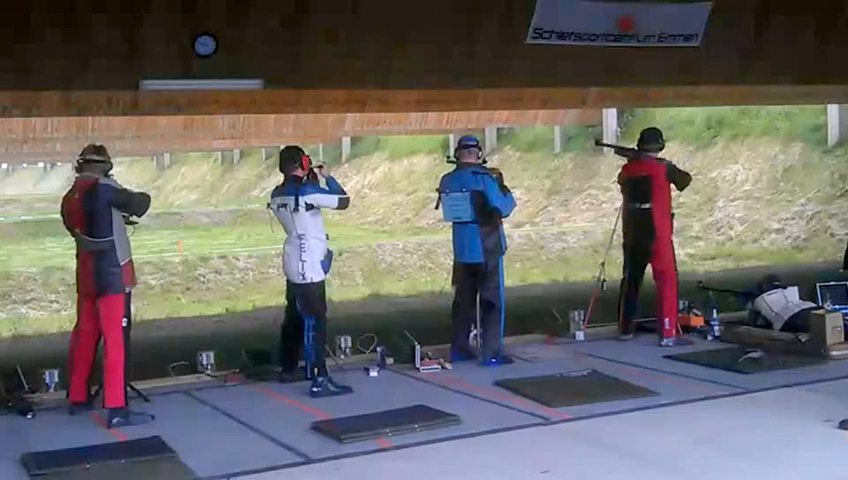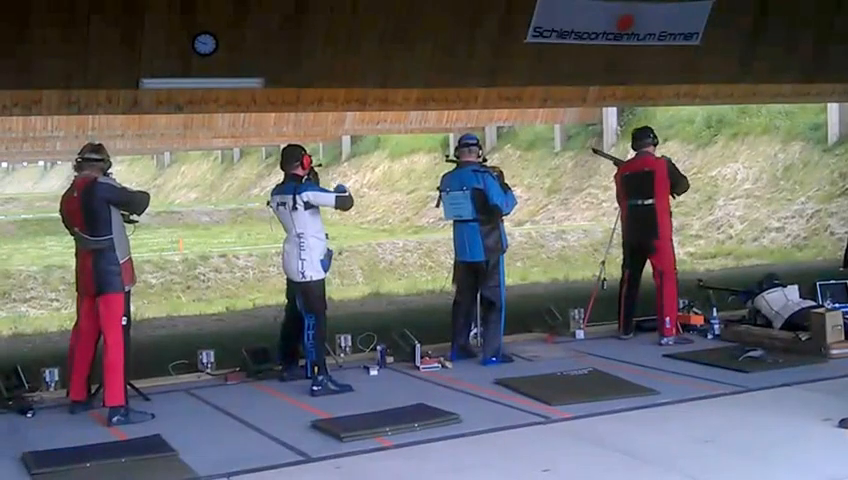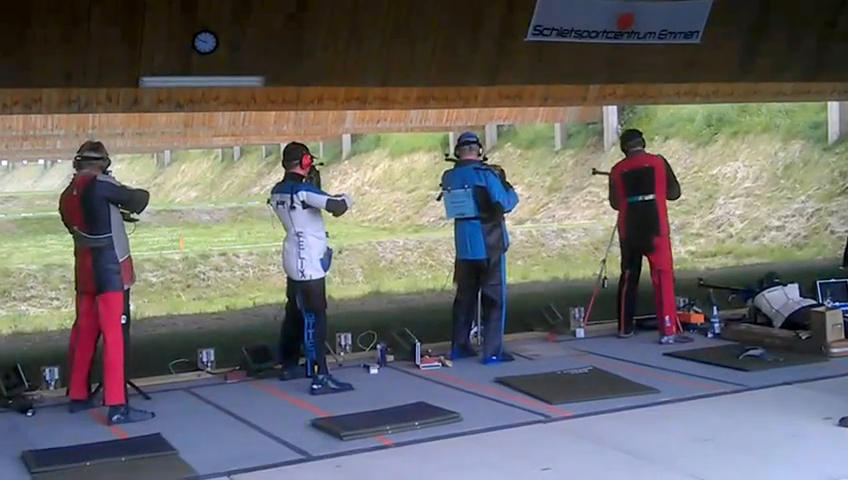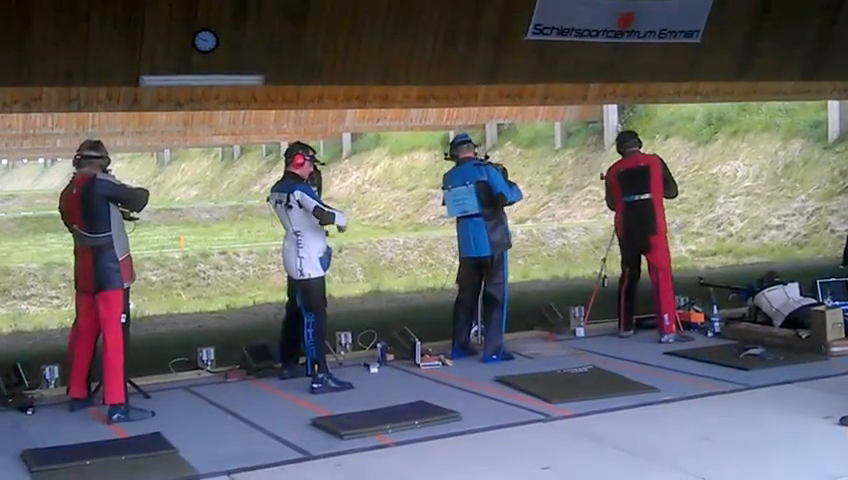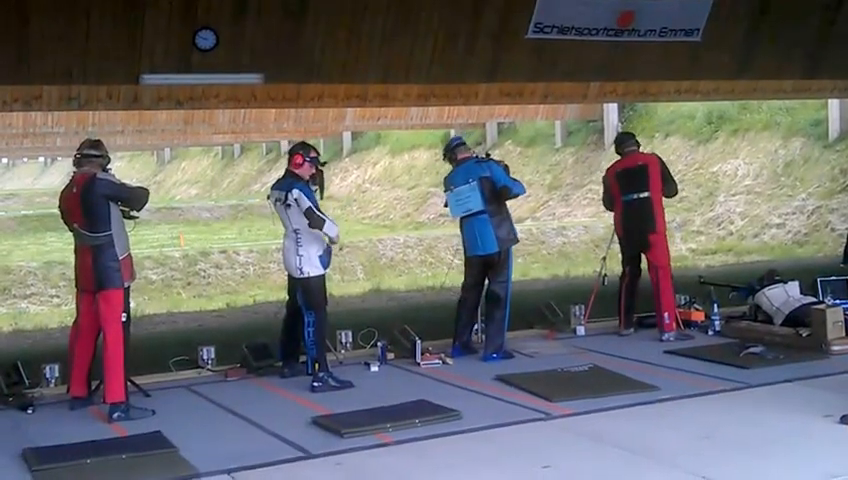
dt=0.4s
person 1, frame 1
left shoulder: (69, 198)
right shoulder: (102, 188)
left elbow: (79, 229)
right elbow: (141, 202)
right wrist: (127, 210)
left hip: (86, 272)
right hip: (112, 271)
left knee: (84, 334)
right knee: (115, 337)
left ankle: (78, 398)
right ankle: (117, 409)
person 1, frame 2
left shoulder: (68, 196)
right shoulder: (100, 186)
right elbow: (140, 201)
right wrist: (127, 208)
left hip: (85, 271)
right hip: (110, 269)
left knee: (84, 333)
right knee: (114, 336)
left ankle: (78, 397)
right ankle: (116, 408)
person 1, frame 3
left shoulder: (67, 195)
right shoulder: (99, 184)
right elbow: (139, 198)
left wrist: (114, 213)
right wrist: (127, 207)
left hip: (85, 270)
right hip: (110, 268)
left knee: (83, 332)
right knee: (114, 334)
left ankle: (78, 396)
right ankle: (117, 407)
person 1, frame 4
left shoulder: (67, 193)
right shoulder: (99, 183)
right elbow: (139, 197)
left wrist: (114, 211)
right wrist: (127, 205)
left hip: (84, 268)
right hip: (109, 266)
left knee: (83, 330)
right knee: (113, 332)
left ankle: (78, 394)
right ankle: (116, 405)
person 1, frame 5
left shoulder: (67, 193)
right shoulder: (99, 182)
right elbow: (139, 196)
left wrist: (115, 211)
right wrist: (127, 205)
left hip: (85, 267)
right hip: (110, 265)
left knee: (84, 329)
right knee: (113, 331)
left ankle: (78, 393)
right ankle: (117, 404)
person 2, frame 1
left shoulder: (277, 195)
right shoulder: (307, 191)
right elbow: (343, 201)
right wrist: (326, 177)
left hip: (293, 263)
right hip: (309, 265)
left knee: (294, 316)
right knee: (315, 320)
left ankle: (288, 368)
right ankle: (320, 380)
person 2, frame 2
left shoulder: (277, 193)
right shoulder: (305, 190)
right elbow: (346, 202)
right wrist: (340, 187)
left hip: (294, 261)
right hip: (308, 263)
left knee: (294, 315)
right knee: (315, 319)
left ankle: (288, 366)
right ankle: (320, 378)
person 2, frame 3
left shoulder: (277, 192)
right shoulder: (302, 189)
right elbow: (338, 207)
right wrist: (345, 199)
left hip: (294, 260)
right hip: (308, 262)
left knee: (294, 314)
right knee: (315, 318)
left ankle: (288, 365)
right ankle: (320, 378)
person 2, frame 4
left shoulder: (277, 190)
right shoulder: (299, 188)
right elbow: (324, 215)
left wrist: (310, 184)
right wrist: (341, 219)
left hip: (294, 259)
right hip: (308, 261)
left knee: (294, 312)
right knee: (315, 317)
left ankle: (289, 365)
right ankle: (320, 376)
person 2, frame 5
left shoulder: (278, 187)
right shoulder: (298, 187)
right elbow: (315, 218)
left wrist: (312, 189)
right wrist: (333, 232)
left hip: (294, 257)
right hip: (307, 259)
left knee: (295, 310)
right knee: (315, 315)
left ankle: (289, 363)
right ankle: (320, 375)
person 3, frame 1
left shoulder: (447, 181)
right shoulder: (484, 177)
right elbow: (502, 209)
right wrist: (505, 190)
left hip: (462, 249)
right hip: (487, 248)
left knee: (464, 298)
right knee: (492, 300)
left ankle: (459, 349)
right ankle: (492, 353)
person 3, frame 2
left shoulder: (447, 180)
right shoulder: (485, 175)
right elbow: (502, 207)
right wrist: (506, 188)
left hip: (463, 248)
right hip: (488, 246)
left knee: (464, 297)
right knee: (493, 299)
left ankle: (459, 348)
right ankle: (492, 352)
person 3, frame 3
left shoulder: (449, 177)
right shoulder: (486, 173)
right elbow: (504, 204)
right wrist: (508, 186)
left hip: (464, 246)
right hip: (489, 244)
left knee: (465, 295)
right knee: (494, 297)
left ankle: (459, 346)
right ankle: (493, 351)
person 3, frame 4
left shoulder: (449, 178)
right shoulder: (486, 169)
right elbow: (507, 197)
right wrist: (512, 185)
left hip: (467, 245)
right hip: (492, 242)
left knee: (466, 293)
right knee: (495, 295)
left ankle: (460, 345)
right ankle: (493, 350)
person 3, frame 5
left shoulder: (450, 180)
right shoulder: (487, 166)
right elbow: (510, 191)
right wrist: (513, 182)
left hip: (472, 244)
right hip: (497, 239)
left knee: (470, 291)
right knee: (498, 292)
left ankle: (460, 344)
right ankle: (494, 349)
person 4, frame 1
left shoulder: (626, 170)
right shoulder: (663, 168)
right elbow: (685, 180)
left hip: (632, 235)
right hip: (657, 235)
left knee: (630, 280)
right knee: (666, 281)
left ankle: (625, 330)
right ankle: (668, 334)
person 4, frame 2
left shoulder: (623, 170)
right shoulder: (663, 164)
right elbow: (682, 186)
left hip: (631, 234)
right hip: (657, 233)
left knee: (629, 279)
right knee: (666, 279)
left ankle: (625, 329)
right ankle: (667, 332)
person 4, frame 3
left shoulder: (617, 170)
right shoulder: (658, 162)
left elbow: (615, 203)
right elbow: (675, 193)
left hip: (629, 231)
right hip: (655, 229)
left knee: (628, 277)
right knee: (663, 277)
left ankle: (625, 327)
right ankle: (667, 331)
person 4, frame 4
left shoulder: (613, 171)
right shoulder: (655, 162)
left elbow: (612, 204)
right elbow: (672, 191)
left hip: (627, 230)
right hip: (652, 228)
left knee: (628, 275)
right knee: (661, 275)
left ankle: (625, 326)
right ankle: (667, 329)
person 4, frame 5
left shoulder: (611, 171)
right shoulder: (654, 160)
left elbow: (609, 204)
right elbow: (671, 190)
left hip: (626, 229)
right hip: (651, 227)
left knee: (629, 273)
right knee: (660, 273)
left ankle: (625, 325)
right ankle: (667, 328)
